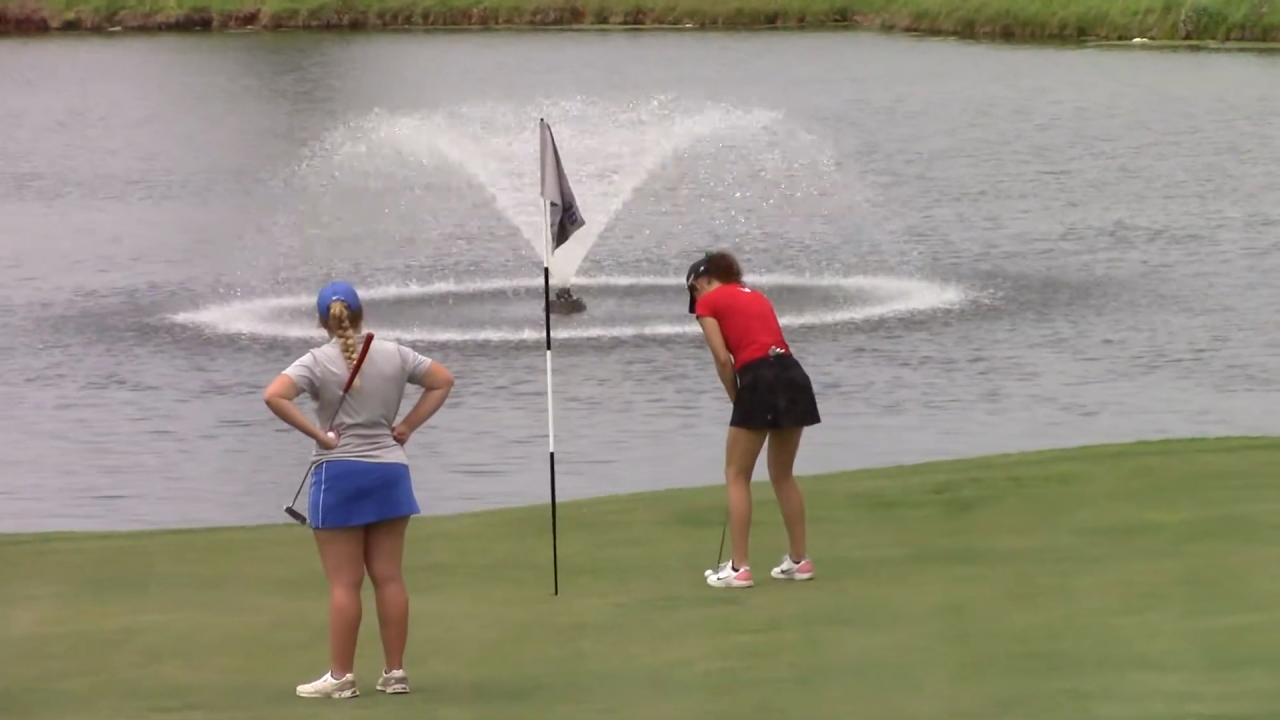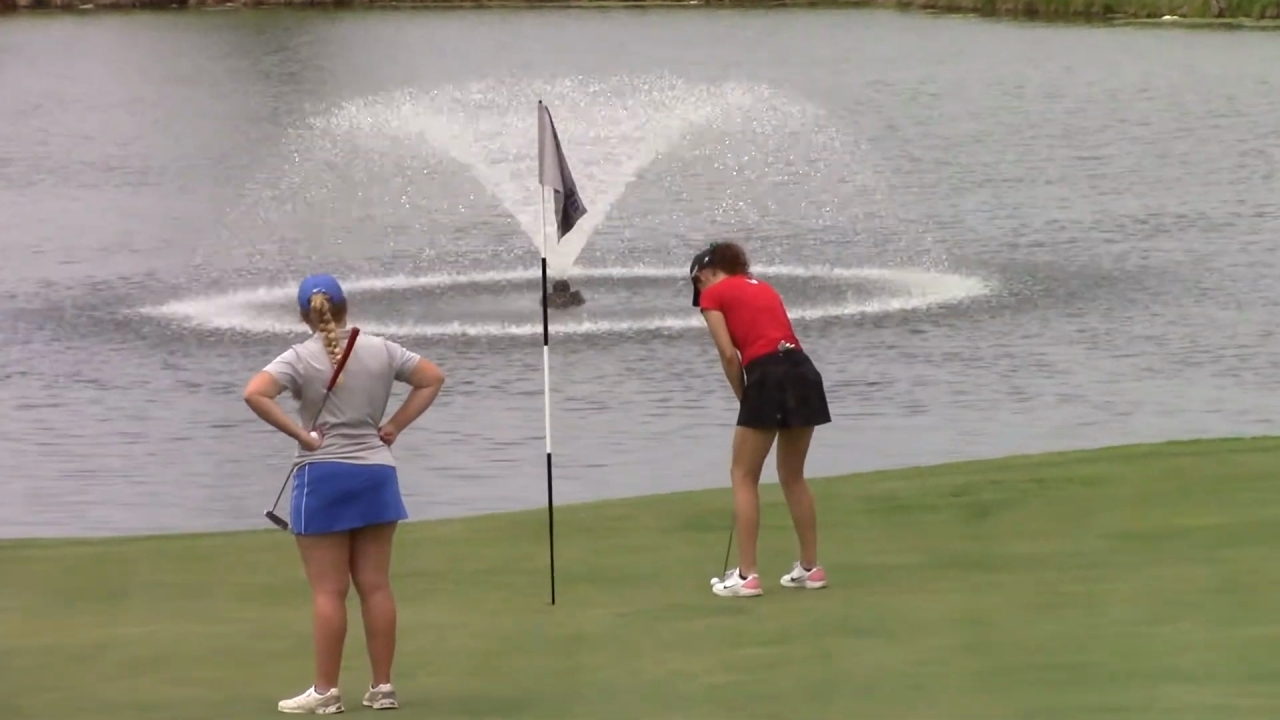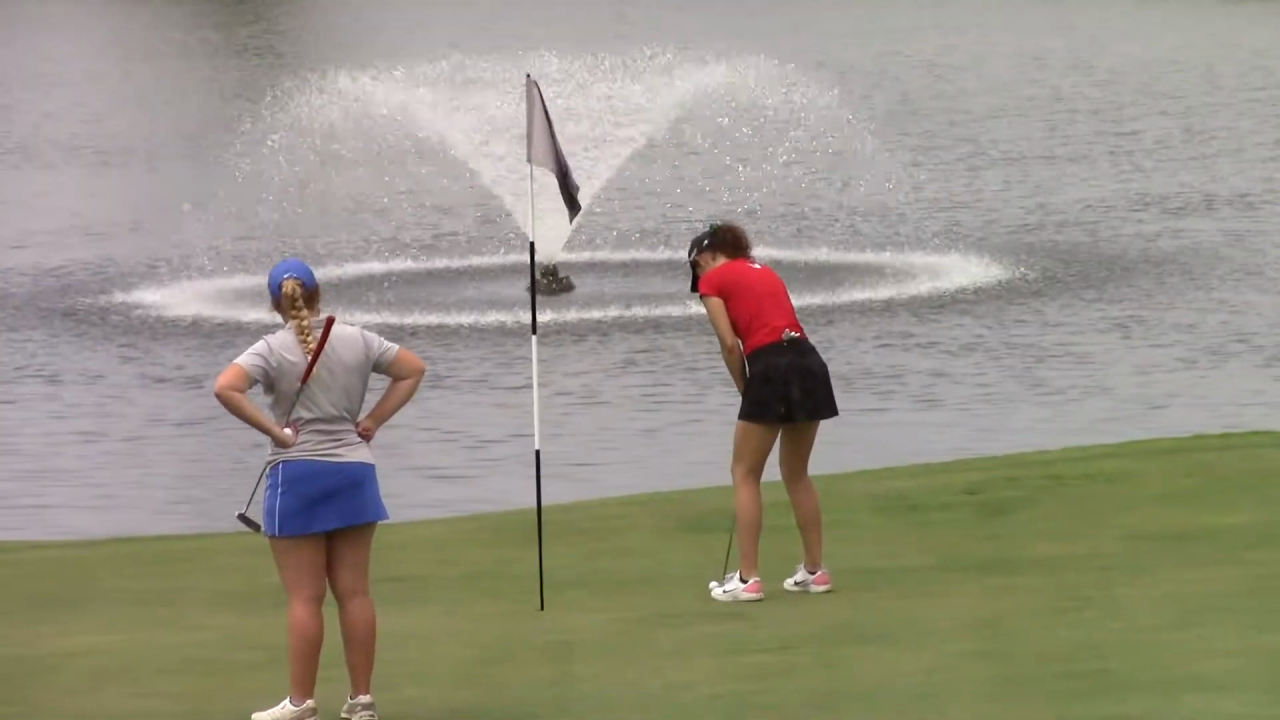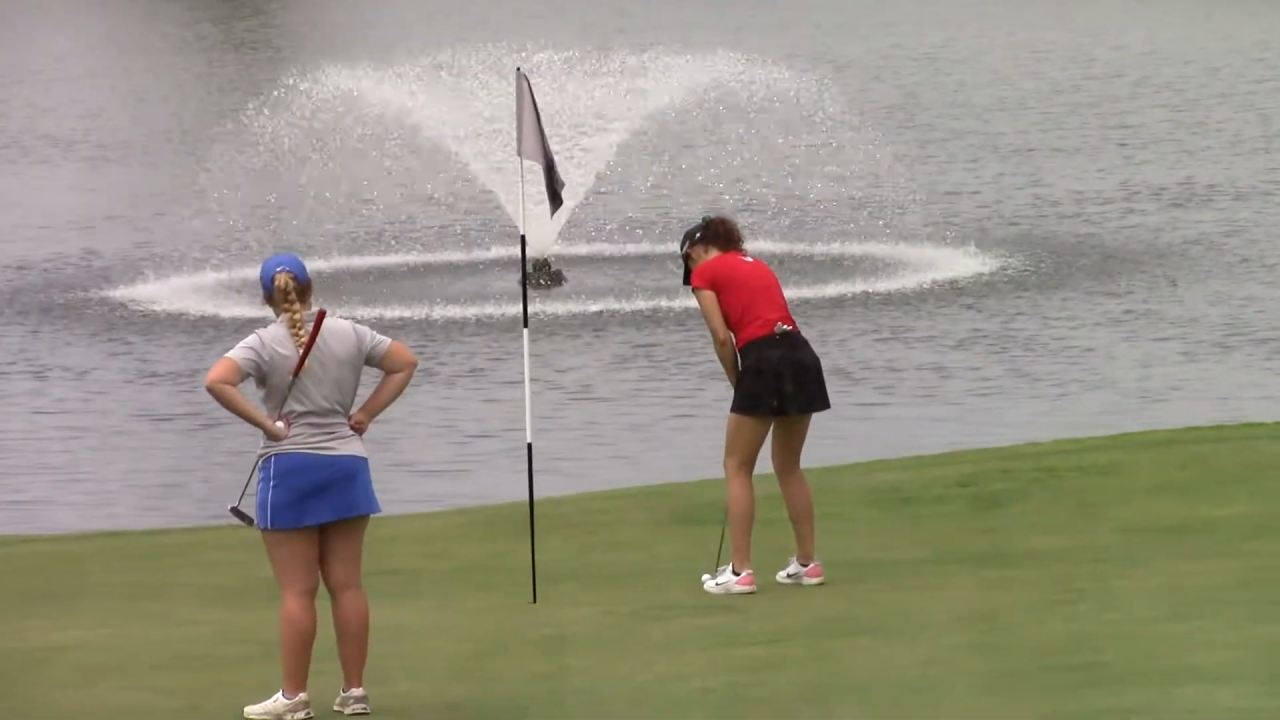
dt=0.5s
person 1, frame 1
left shoulder: (317, 361)
right shoulder: (394, 354)
left elbow: (274, 396)
right elbow: (444, 380)
left wrist: (318, 435)
right wrist: (409, 425)
left hip: (340, 475)
right hip: (390, 472)
left knee: (344, 583)
right knee: (389, 578)
left ankle: (341, 676)
right ankle: (395, 672)
person 1, frame 2
left shoulder: (300, 357)
right shoulder: (381, 349)
left elbow: (254, 394)
right elbow: (433, 378)
left wrist: (300, 435)
right wrist: (396, 425)
left hip: (324, 477)
right hip: (376, 475)
left knee: (328, 592)
right knee: (376, 586)
left ankle: (325, 691)
right ankle: (383, 686)
person 1, frame 3
left shoulder: (271, 349)
right shoulder: (357, 340)
left elbow: (225, 388)
right elbow: (415, 369)
left wrist: (274, 432)
right wrist: (374, 421)
left hip: (297, 477)
right hip: (354, 474)
left knee: (304, 599)
right knee: (354, 593)
person 1, frame 4
left shoulder: (263, 343)
right shoulder: (350, 333)
left elbow: (216, 382)
right elbow: (406, 363)
left wrist: (266, 425)
right wrist: (368, 413)
left hip: (290, 469)
right hip: (347, 466)
left knee: (297, 591)
right knee: (347, 585)
person 2, frame 1
left shoulder: (707, 302)
right shoulder: (755, 295)
left elbow: (723, 359)
left wrist: (736, 399)
right wrist: (742, 398)
left hip: (760, 383)
right hip: (793, 376)
left knee: (737, 475)
right knee: (782, 474)
left ankle: (739, 567)
right ankle: (799, 559)
person 2, frame 2
left shoulder: (712, 294)
right shoulder: (762, 286)
left elbow: (729, 355)
left wrist: (743, 398)
right wrist: (750, 397)
left hip: (768, 379)
right hip: (803, 373)
left knee: (743, 477)
right knee: (792, 476)
left ankle: (747, 575)
right ankle: (810, 567)
person 2, frame 3
left shoulder: (711, 279)
right shoulder: (765, 271)
left elbow: (730, 344)
left wrist: (744, 390)
left hip: (772, 370)
right hip: (809, 364)
left knee: (744, 474)
right knee: (796, 474)
left ankle: (748, 578)
right ankle: (814, 570)
person 2, frame 4
left shoulder: (704, 273)
right shoulder: (757, 264)
left elbow: (723, 338)
left wrist: (736, 383)
right wrist: (744, 383)
left hip: (764, 363)
right hip: (801, 357)
left knee: (737, 467)
right knee: (788, 466)
left ankle: (741, 571)
right ankle: (807, 562)
